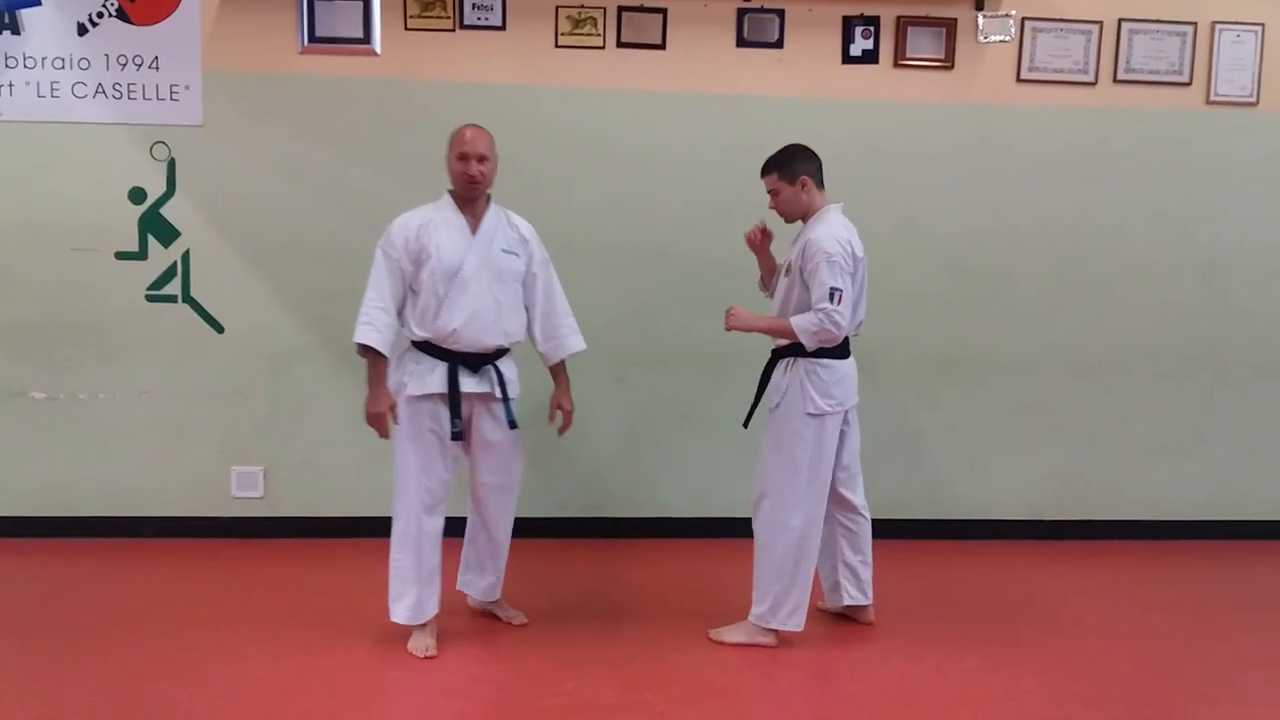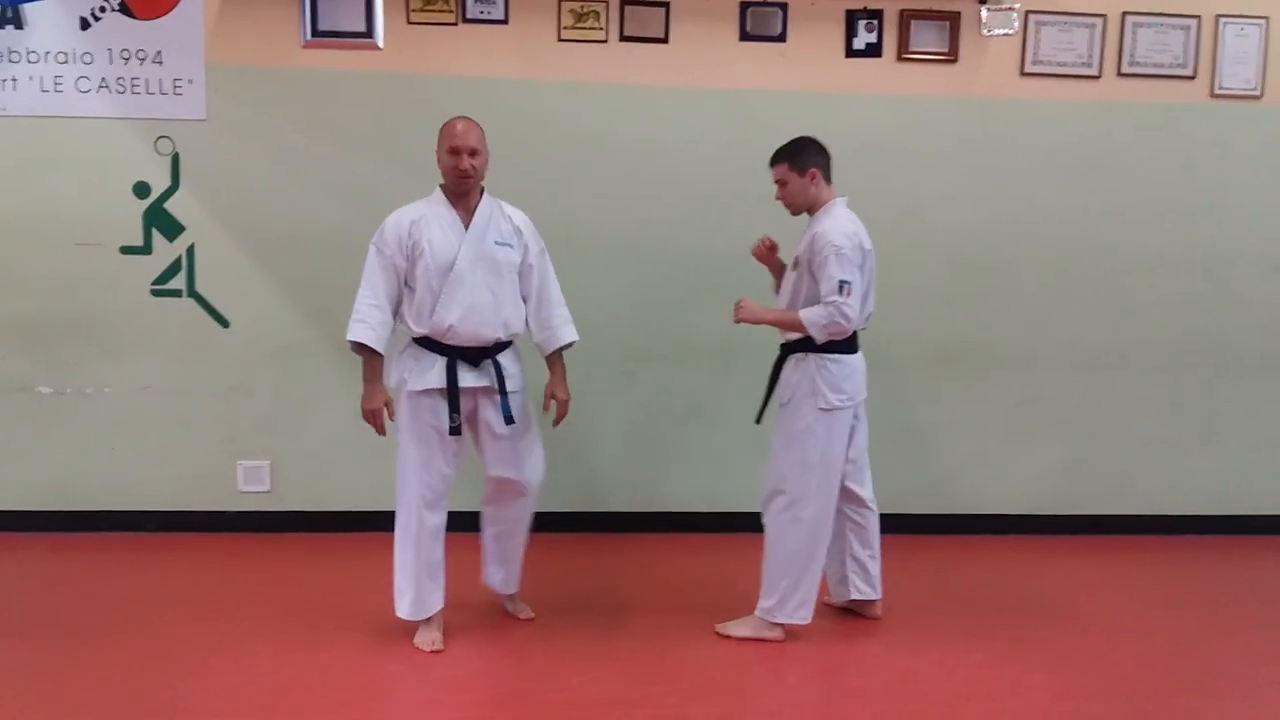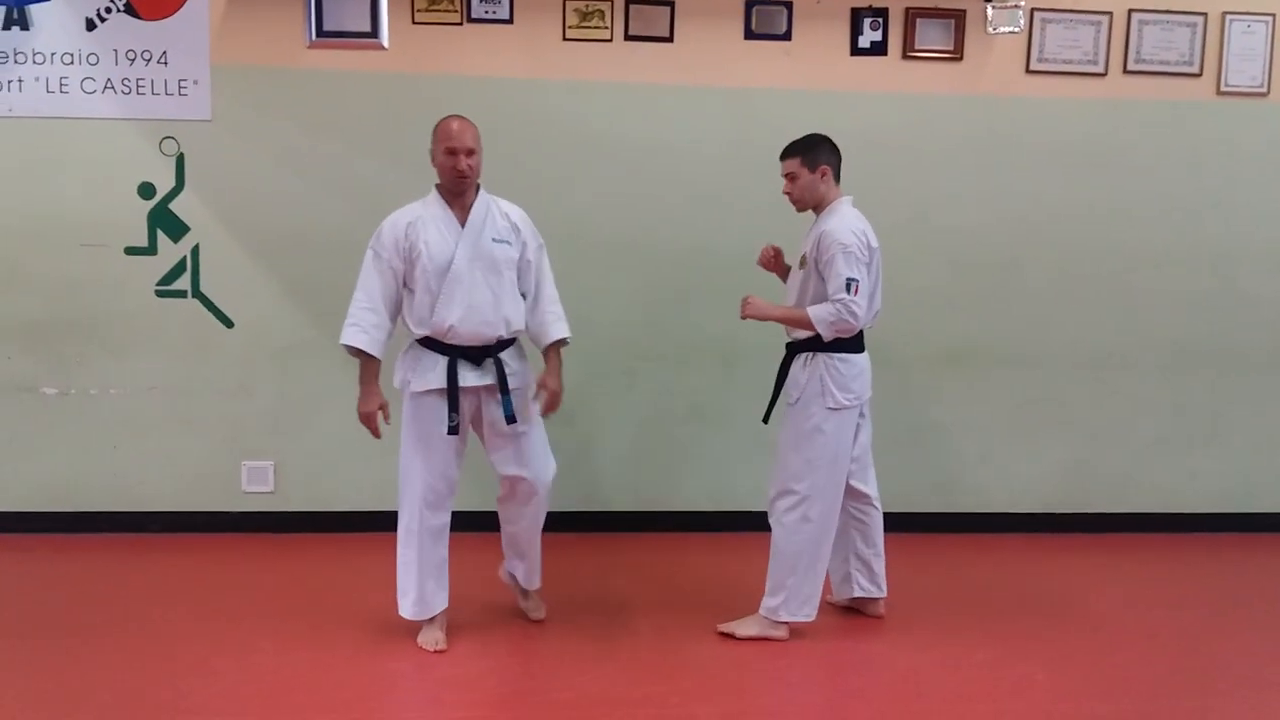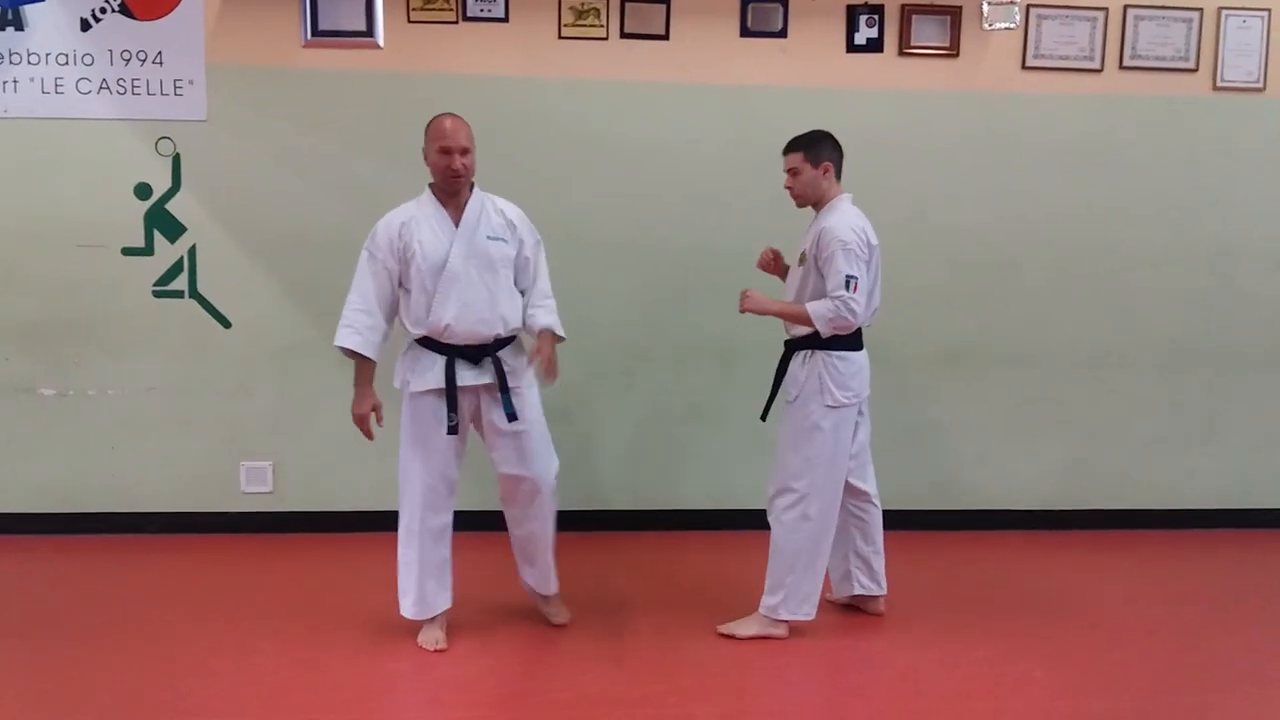
dt=0.1s
person 1, frame 1
left shoulder: (519, 233)
right shoulder: (411, 229)
left elbow: (547, 309)
right elbow: (381, 309)
left wrist: (561, 384)
right wrist: (377, 386)
left hip: (493, 378)
right hip: (429, 378)
left knee: (498, 494)
right knee: (420, 496)
left ankle: (484, 592)
right ankle: (420, 615)
person 1, frame 2
left shoulder: (515, 223)
right shoulder: (406, 224)
left elbow: (545, 298)
right elbow: (377, 304)
left wrist: (558, 373)
right wrist: (373, 383)
left hip: (498, 370)
right hip: (431, 372)
left knee: (517, 480)
right knee: (424, 492)
left ankle: (504, 582)
right ankle: (426, 610)
person 1, frame 3
left shoulder: (513, 220)
right shoulder: (403, 226)
left elbow: (541, 295)
right elbow: (373, 307)
left wrist: (552, 366)
right wrist: (369, 387)
left hip: (503, 369)
right hip: (435, 372)
left knee: (531, 477)
right knee: (427, 492)
left ankle: (524, 578)
right ankle: (430, 610)
person 1, frame 4
left shoulder: (508, 217)
right shoulder: (399, 226)
left elbow: (538, 283)
right elbow: (370, 307)
left wrist: (545, 337)
right wrist: (363, 387)
left hip: (504, 368)
right hip: (434, 372)
left knee: (534, 477)
right knee: (427, 491)
left ankle: (544, 586)
right ankle: (430, 610)
person 2, frame 1
left shoulder: (825, 240)
right shoulder: (824, 231)
left elbow: (828, 324)
right elbow: (786, 292)
left wrist: (755, 324)
right wrist: (763, 255)
left hip: (810, 378)
right hip: (827, 375)
left knee: (785, 500)
right knee: (839, 492)
left ankle: (767, 621)
right ankle: (854, 598)
person 2, frame 2
left shoulder: (832, 234)
right shoulder: (831, 226)
left elbow: (838, 316)
left wrist: (763, 315)
right wrist: (778, 268)
left hip: (820, 374)
right hip: (835, 370)
left knee: (795, 494)
right knee: (847, 487)
left ankle: (774, 615)
right ankle: (862, 593)
person 2, frame 3
left shoulder: (839, 232)
right shoulder: (835, 226)
left elbow: (846, 314)
left wrist: (771, 311)
right wrist: (784, 270)
left hip: (826, 372)
right hip: (838, 369)
left knee: (802, 493)
right knee: (852, 485)
left ankle: (779, 614)
right ankle: (865, 591)
person 2, frame 4
left shoulder: (839, 230)
right shoulder: (837, 223)
left elbow: (844, 311)
left wrist: (770, 306)
right wrist: (786, 273)
left hip: (825, 370)
right hip: (836, 366)
left knee: (800, 492)
right knee: (851, 483)
left ankle: (778, 613)
right ankle: (866, 589)
